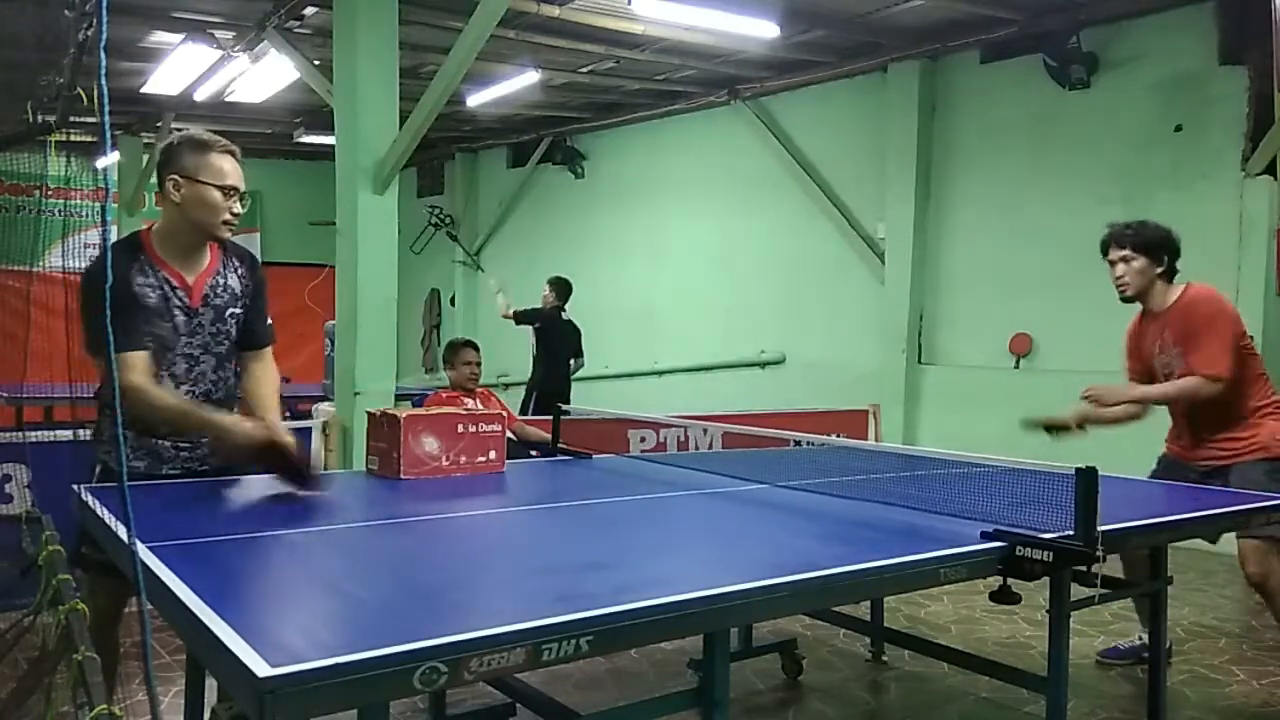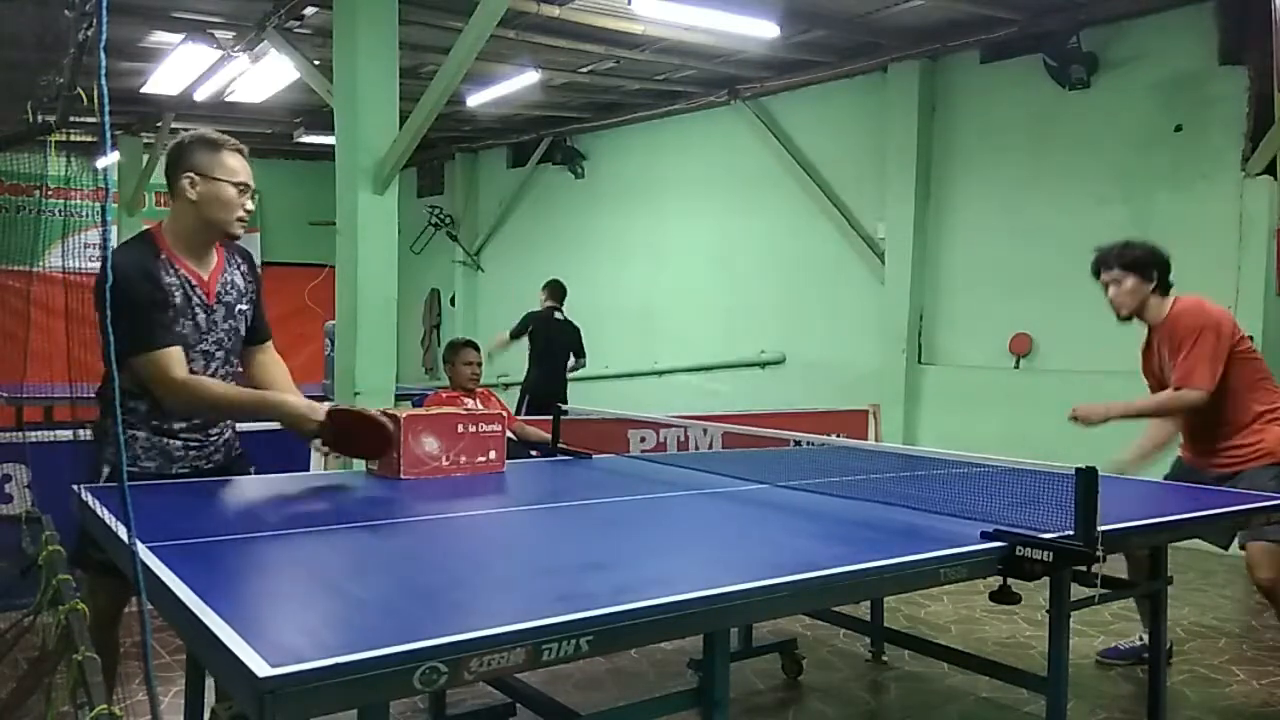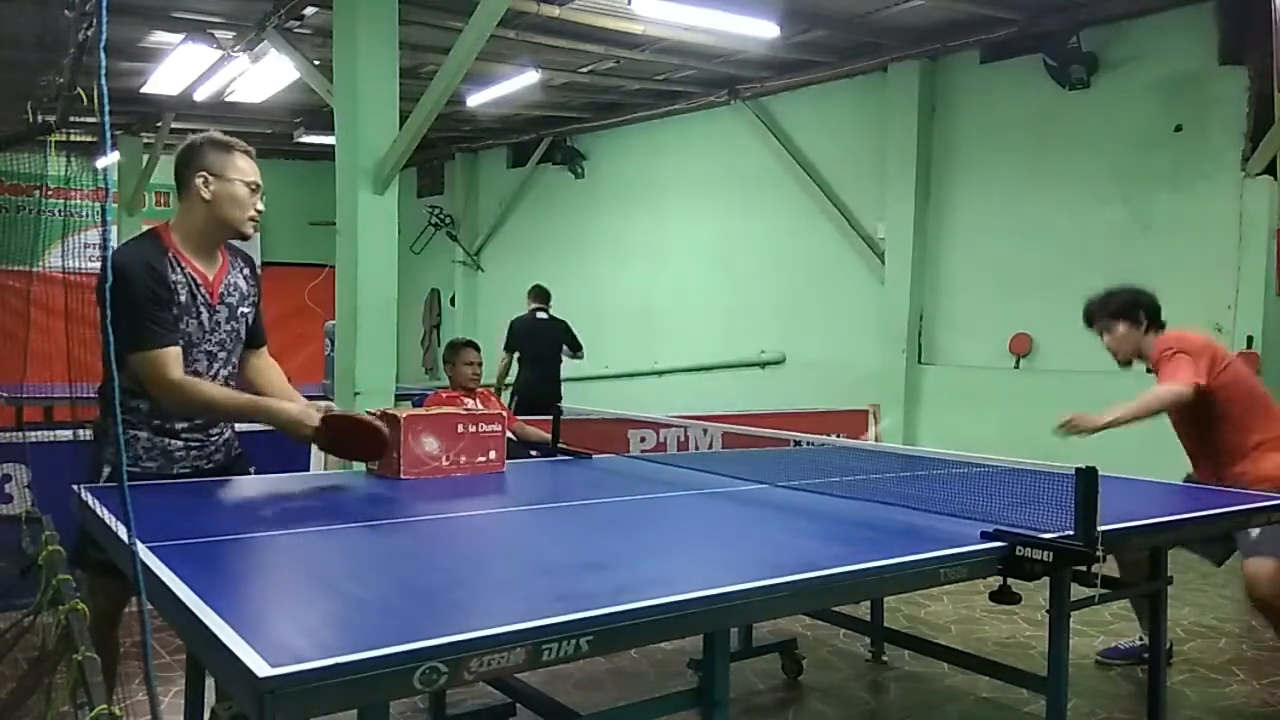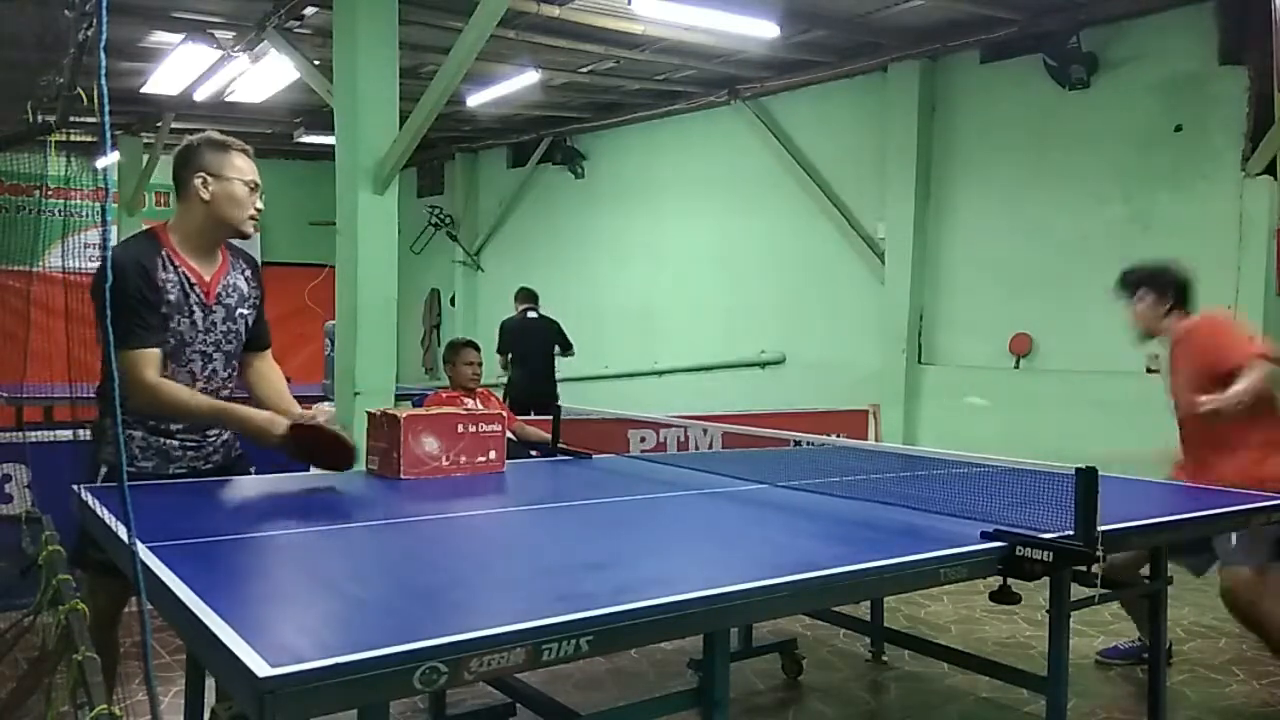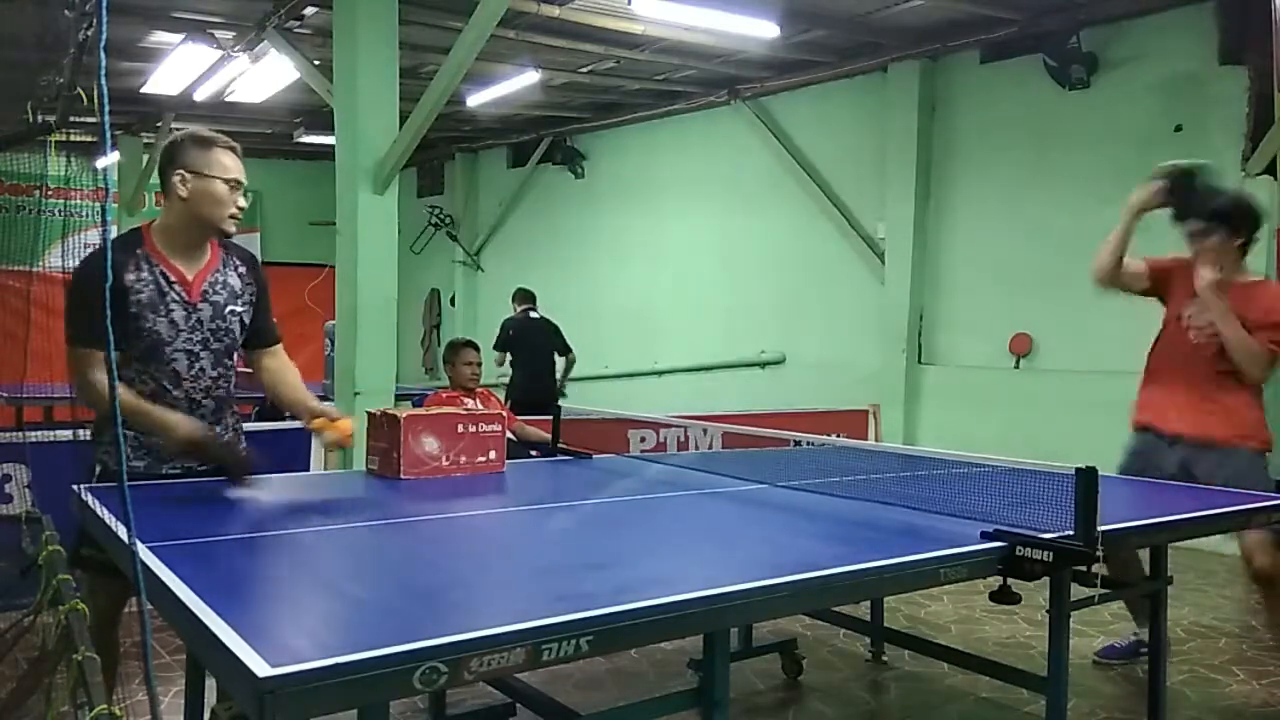
dt=0.2s
person 1, frame 1
left shoulder: (244, 268)
right shoulder: (115, 273)
left elbow: (256, 361)
right elbow: (134, 388)
left wrist: (265, 428)
right wrist: (225, 426)
left hip: (221, 466)
right hip: (134, 468)
right knee: (102, 605)
person 1, frame 2
left shoulder: (242, 267)
right shoulder: (131, 270)
left elbow: (258, 353)
right elbow: (173, 385)
left wrist: (303, 407)
right wrist: (280, 408)
left hip: (220, 460)
right hip: (138, 468)
right knee: (104, 606)
person 1, frame 3
left shoulder: (244, 270)
right shoulder: (136, 267)
right elbow: (167, 385)
left wrist: (302, 408)
right wrist: (273, 414)
left hip: (220, 462)
right hip: (140, 468)
right knee: (103, 606)
person 1, frame 4
left shoulder: (246, 272)
right shoulder: (130, 267)
left elbow: (257, 361)
right elbow: (141, 384)
left wrist: (294, 417)
right wrist: (245, 419)
left hip: (222, 463)
right hip: (138, 468)
right knee: (103, 605)
person 1, frame 5
left shoulder: (244, 269)
right shoulder: (106, 271)
left elbow: (268, 358)
right elbow: (91, 376)
left wrist: (314, 410)
right wrist: (158, 421)
left hip: (222, 465)
right hip: (134, 469)
right knee: (103, 606)
person 2, frame 1
left shoulder: (1205, 304)
right shoulder: (1141, 329)
left elbow: (1209, 385)
right elbow: (1140, 403)
left wrist: (1121, 394)
right wrist: (1083, 417)
right hip: (1190, 451)
right ankle: (1150, 638)
person 2, frame 2
left shoulder: (1195, 317)
right shoulder: (1151, 340)
left elbow: (1193, 397)
left wrist: (1110, 411)
right wrist: (1125, 465)
right hip: (1205, 459)
right ankle: (1152, 638)
person 2, frame 3
left shoulder: (1174, 348)
right shoulder: (1168, 356)
left elbow: (1178, 391)
left wrist: (1103, 419)
right hip: (1216, 477)
right ankle: (1152, 642)
person 2, frame 4
left shoulder: (1209, 331)
right shoulder: (1178, 346)
left wrist: (1227, 398)
right hip: (1196, 486)
left knee: (1239, 588)
right knee: (1114, 561)
right ankle: (1151, 641)
person 2, frame 5
right shoulder: (1177, 273)
right elbow: (1105, 275)
left wrist: (1216, 299)
right wrist: (1136, 208)
left hip: (1230, 445)
right hip: (1158, 437)
right knee: (1112, 537)
right ankle: (1146, 631)
